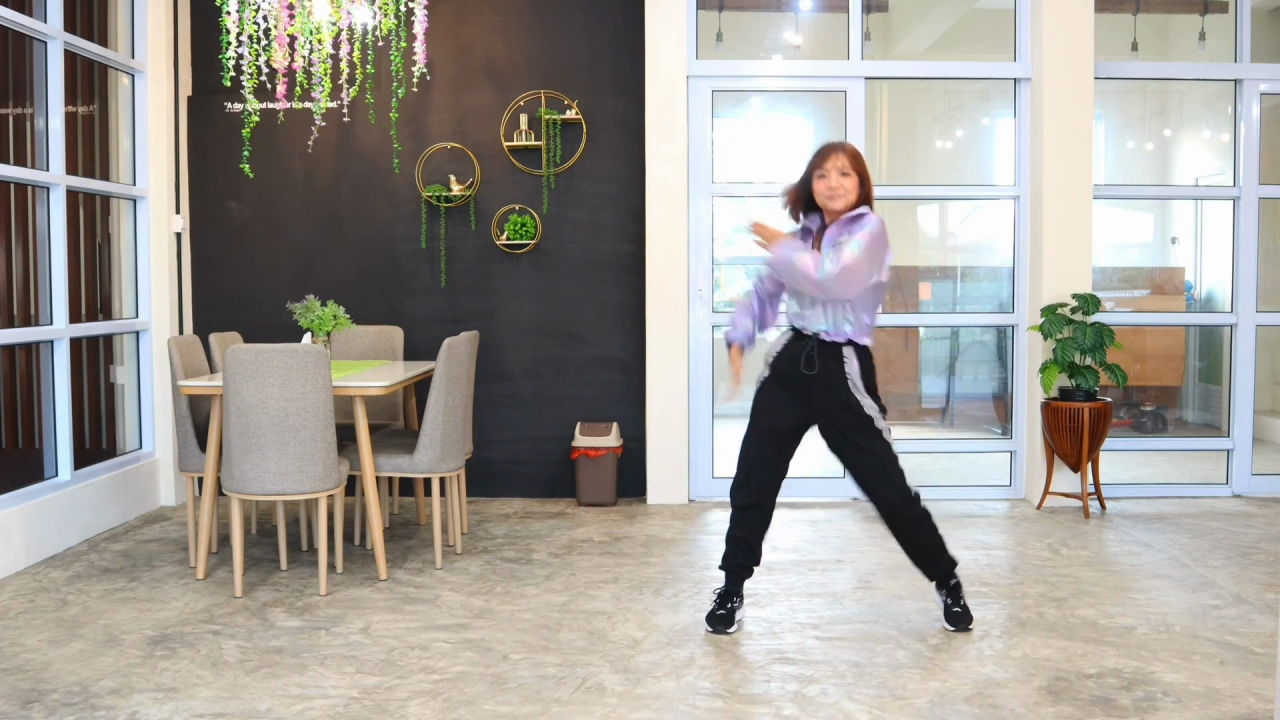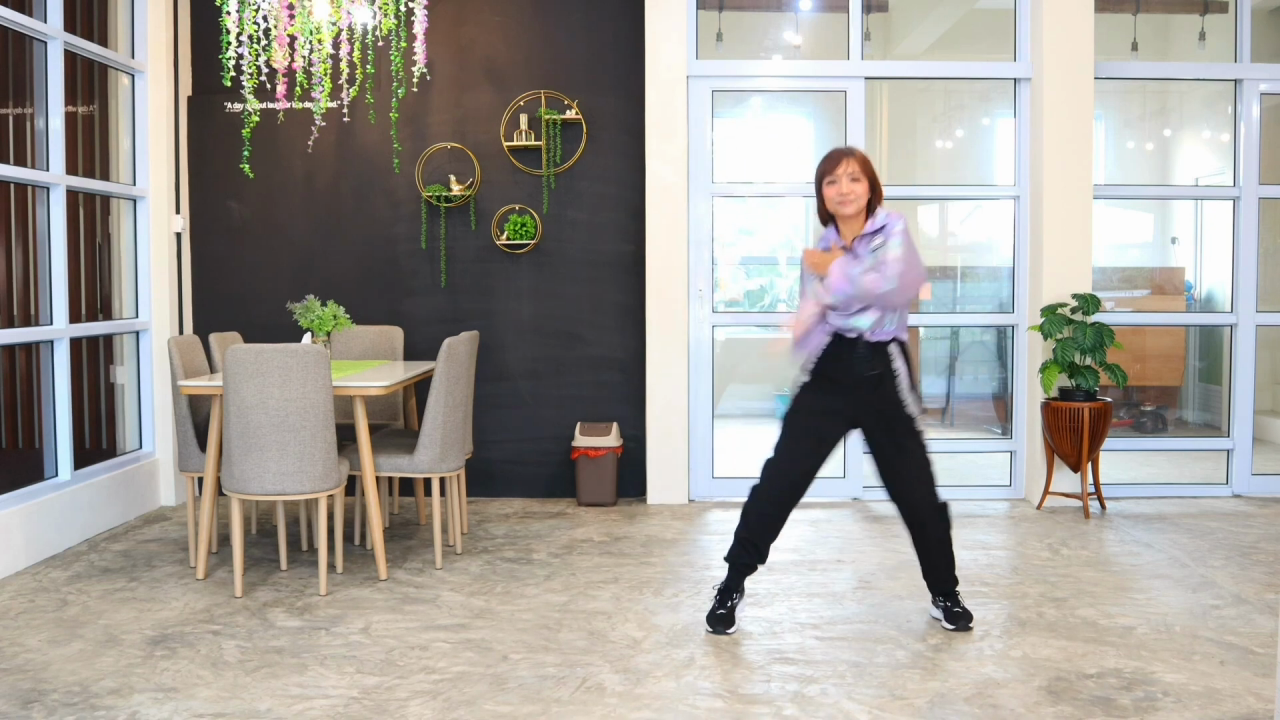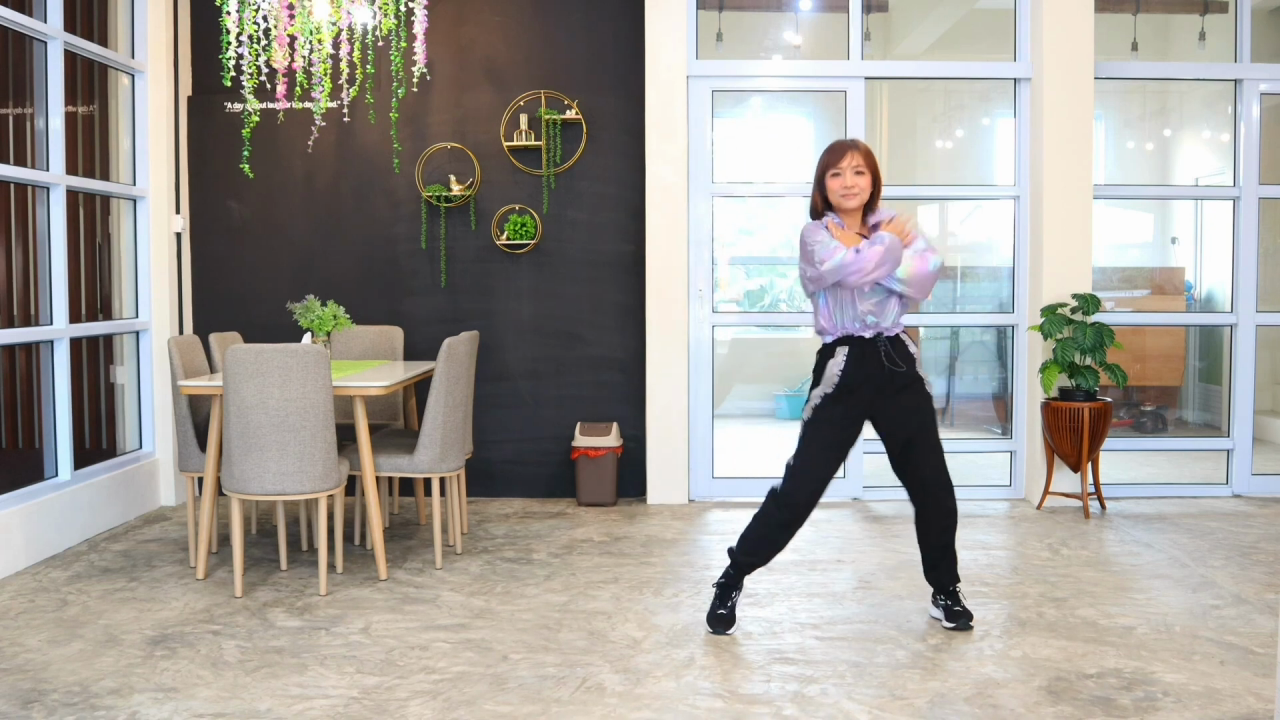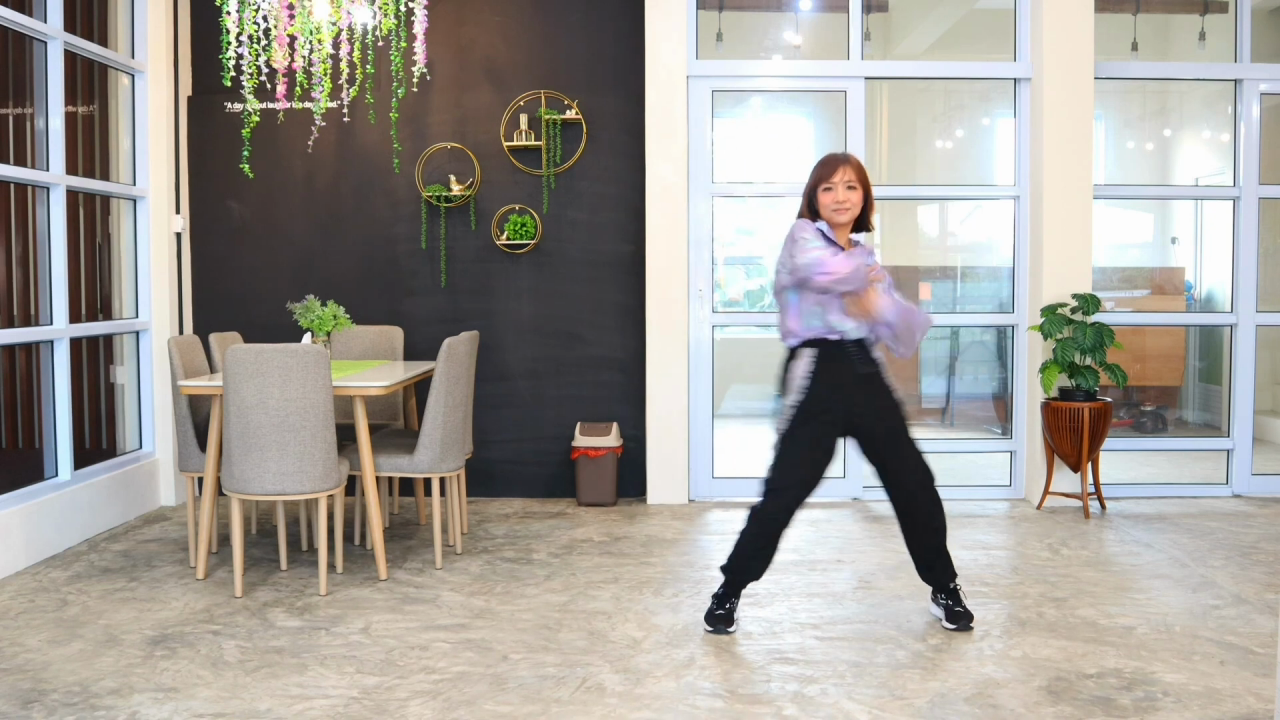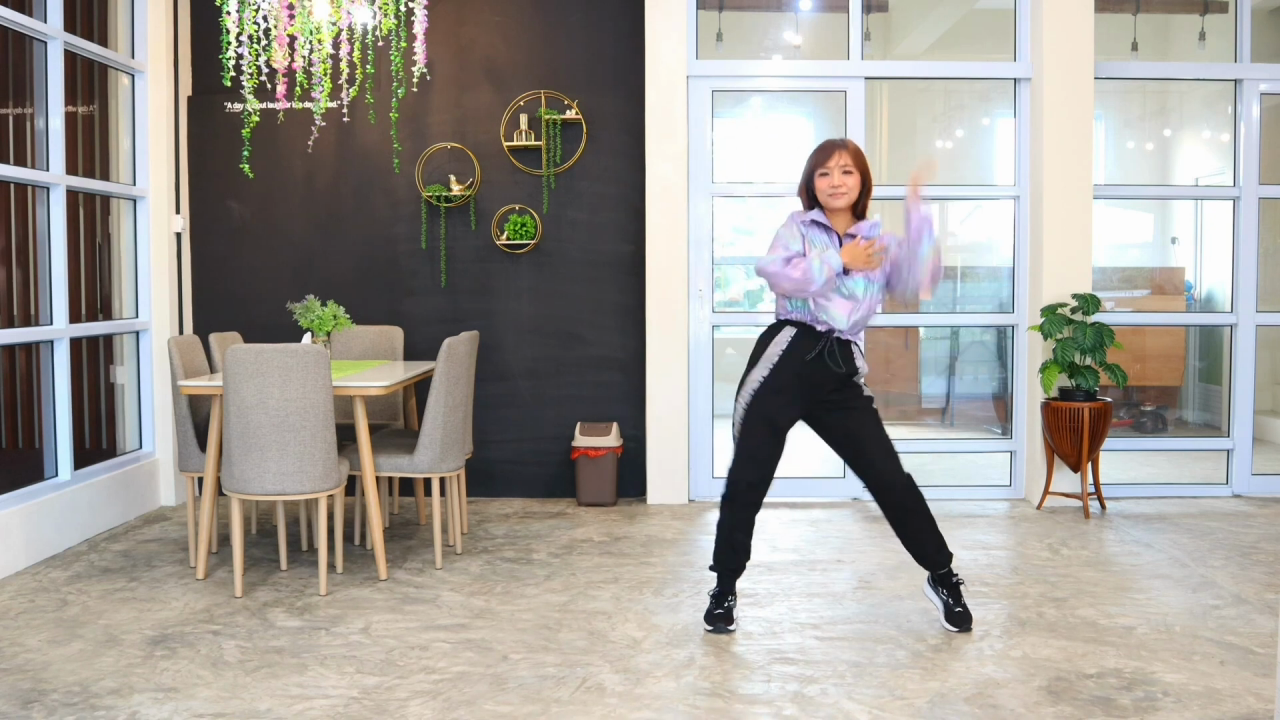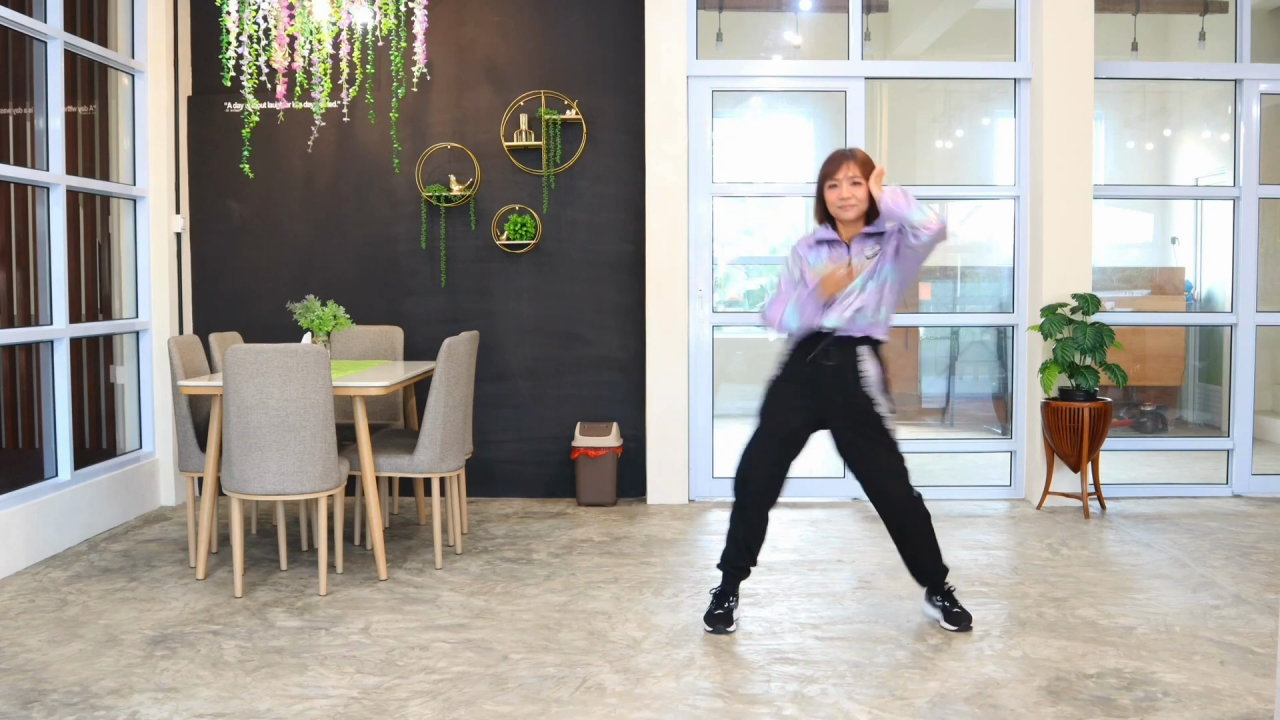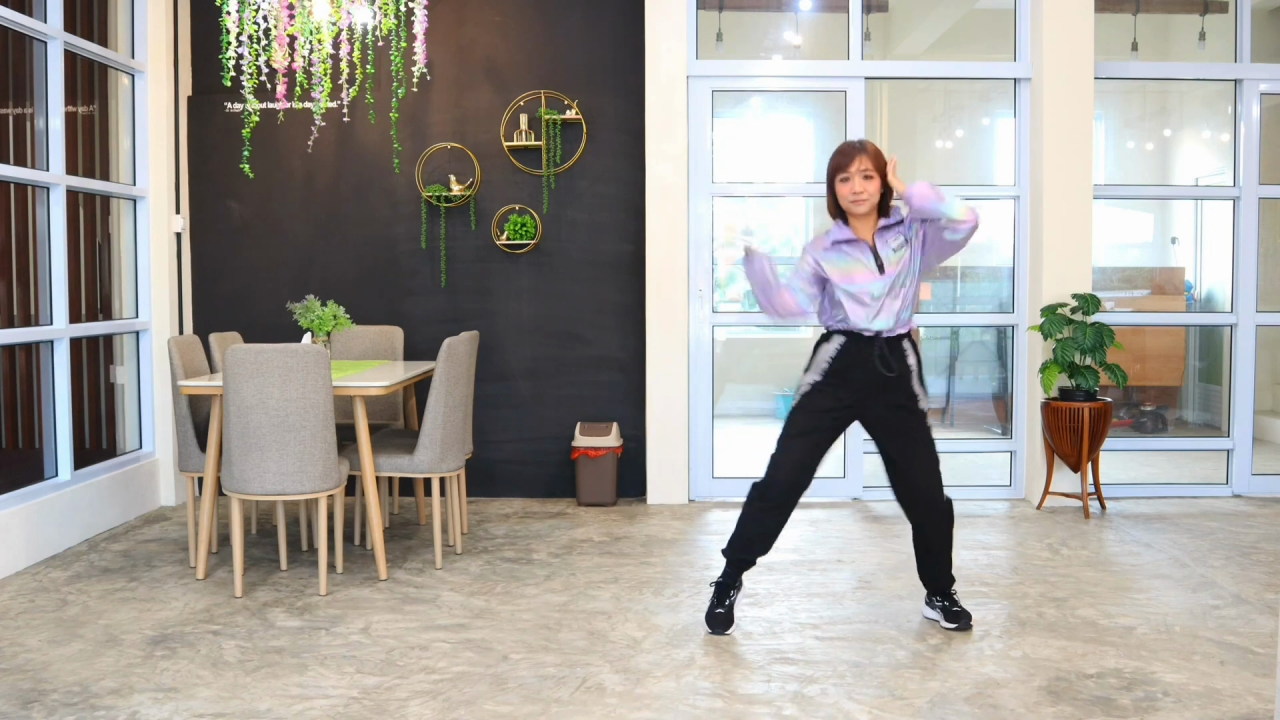
dt=0.2s
person 1, frame 1
left shoulder: (868, 228)
right shoulder: (802, 234)
left elbow: (826, 280)
right elbow: (765, 292)
left wrist: (780, 249)
right wrist: (739, 341)
left hip: (844, 371)
right hip: (790, 364)
left knee: (888, 489)
right knee: (753, 481)
left ankle: (946, 582)
right ankle: (732, 589)
person 1, frame 2
left shoulder: (893, 229)
right shoulder: (821, 251)
left elbow: (899, 288)
right elbow: (808, 320)
left wrist: (834, 273)
right wrist: (809, 319)
left hip: (884, 372)
right hip: (830, 370)
left knee: (917, 492)
right knee: (778, 481)
left ankle: (944, 593)
right ankle: (732, 585)
person 1, frame 3
left shoulder: (891, 226)
right shoulder: (815, 236)
left elbow: (923, 278)
right elbow: (860, 270)
left wrist: (861, 251)
right wrist: (889, 244)
left hip: (899, 365)
right hip: (845, 369)
left knee: (933, 484)
right knee: (801, 486)
left ankle: (945, 591)
right ankle: (732, 580)
person 1, frame 4
left shoulder: (866, 258)
right shoulder: (802, 236)
left elbow: (909, 332)
right elbow: (830, 273)
left wrist: (879, 306)
right wrist: (865, 271)
left hip: (865, 373)
right hip: (815, 375)
left knee: (915, 486)
right knee: (784, 494)
left ankle: (944, 588)
right ankle: (730, 589)
person 1, frame 5
left shoulder: (879, 244)
right shoulder: (798, 227)
left elbow: (920, 282)
right elbow: (780, 275)
left wrist: (916, 213)
right wrist: (840, 262)
left hip: (840, 371)
right hip: (786, 360)
left knee: (890, 479)
right knee: (747, 478)
left ankle: (942, 577)
right ankle: (724, 588)
person 1, frame 6
left shoulder: (894, 244)
right shoulder: (808, 249)
left elbow: (931, 229)
right elbow: (780, 318)
left wrist: (886, 196)
right wrist: (818, 293)
left hip: (858, 373)
right hip: (803, 367)
left knee: (892, 489)
right knee: (755, 477)
left ankle: (937, 589)
right ankle: (729, 587)
person 1, frame 7
left shoulder: (915, 234)
right shoulder: (822, 248)
left elbow: (965, 221)
right elbow: (786, 305)
left wrist: (906, 190)
right wrist: (753, 258)
left hip: (895, 370)
right hip: (837, 368)
left knee: (925, 491)
right knee: (782, 479)
left ankle: (940, 593)
right ankle: (729, 580)
